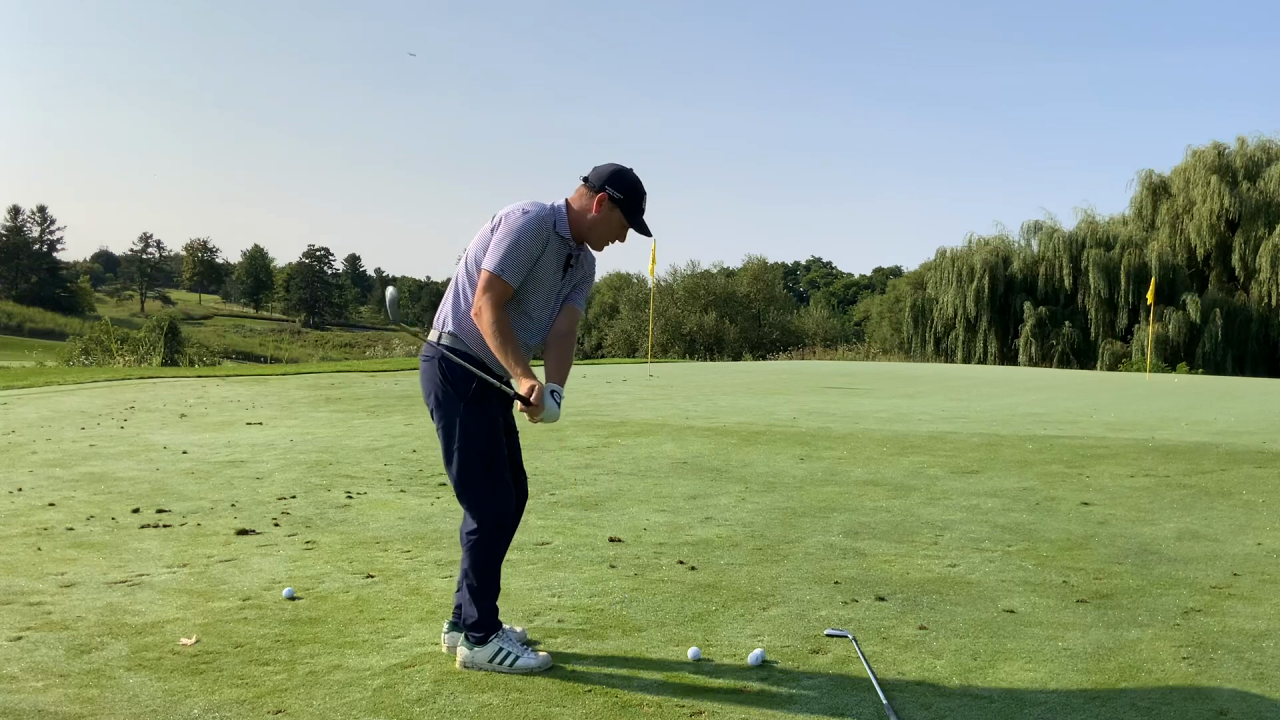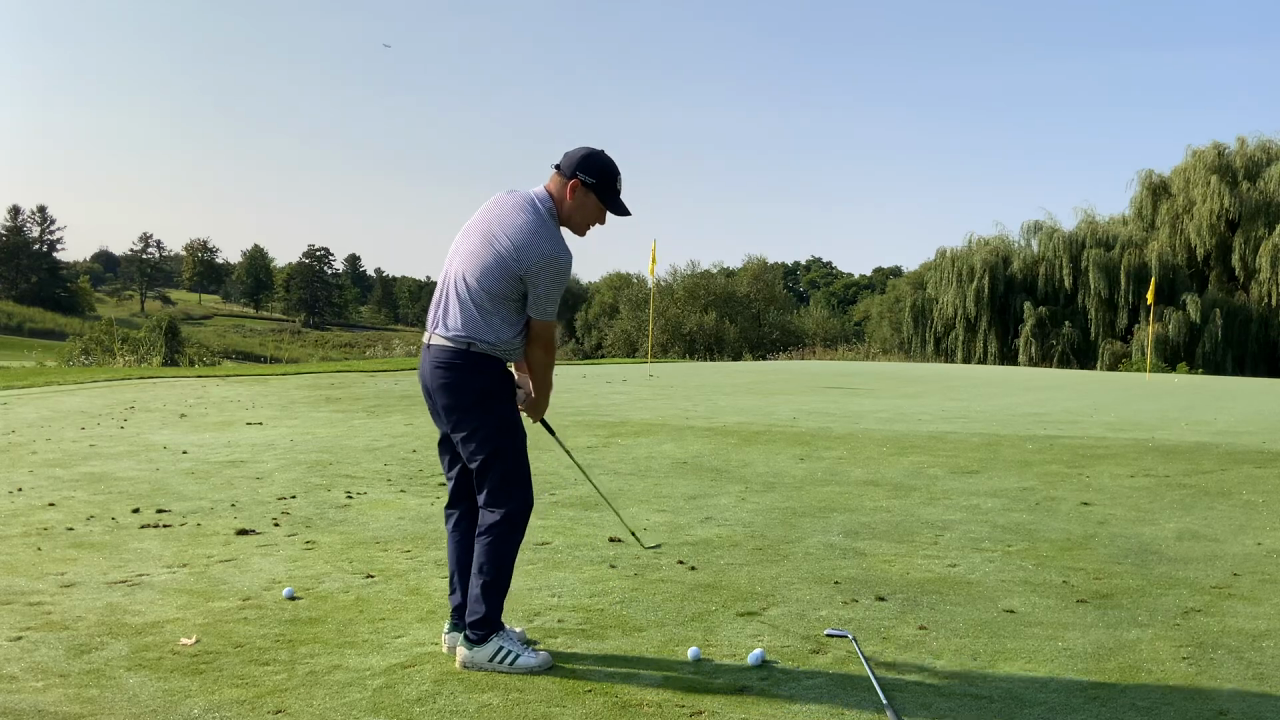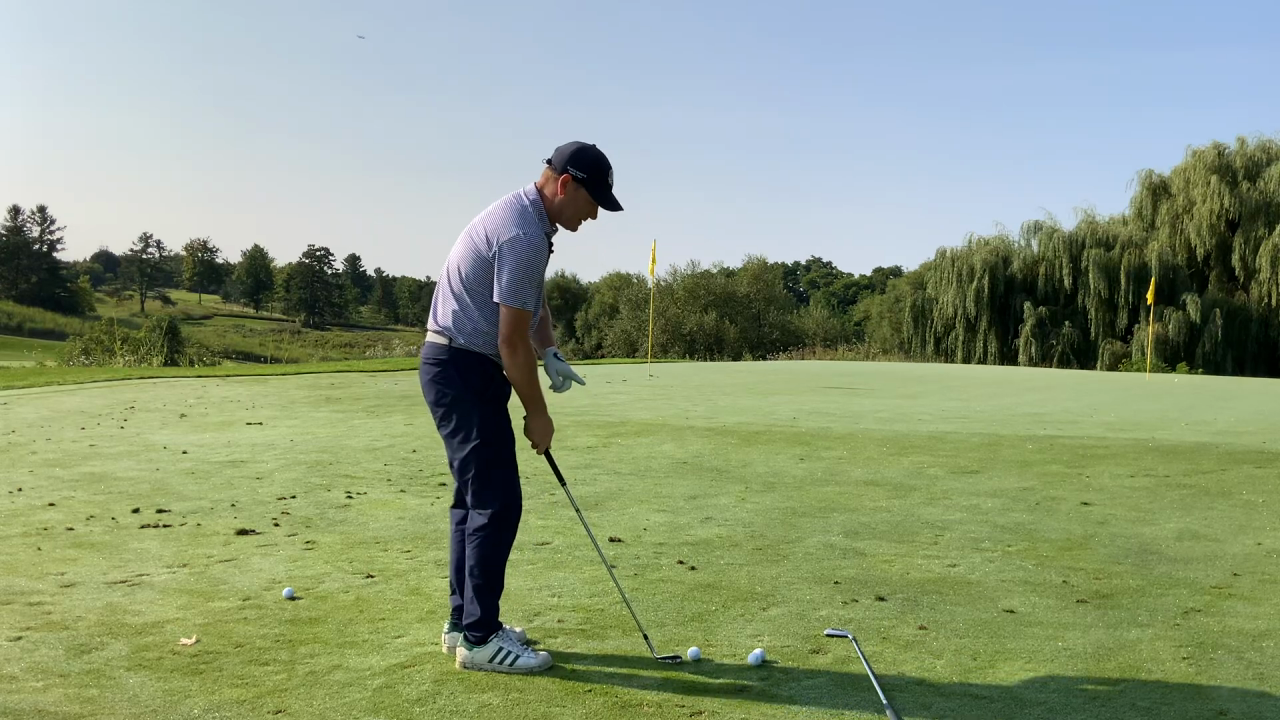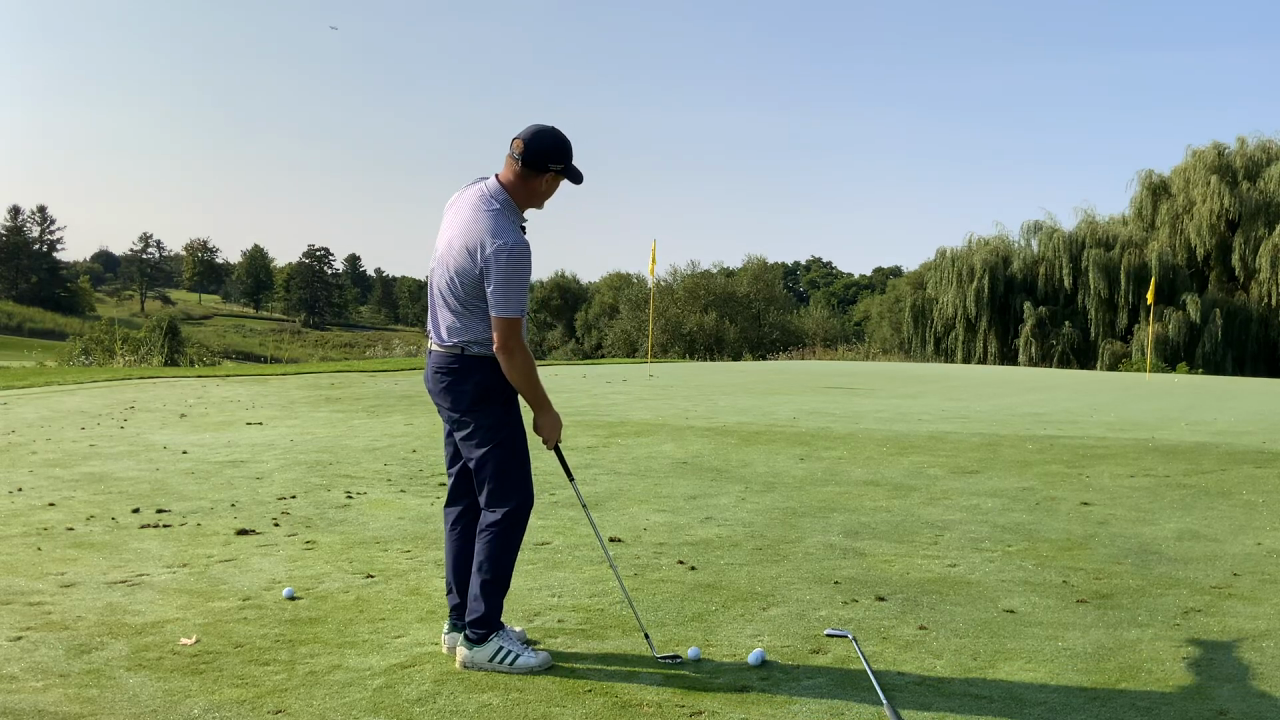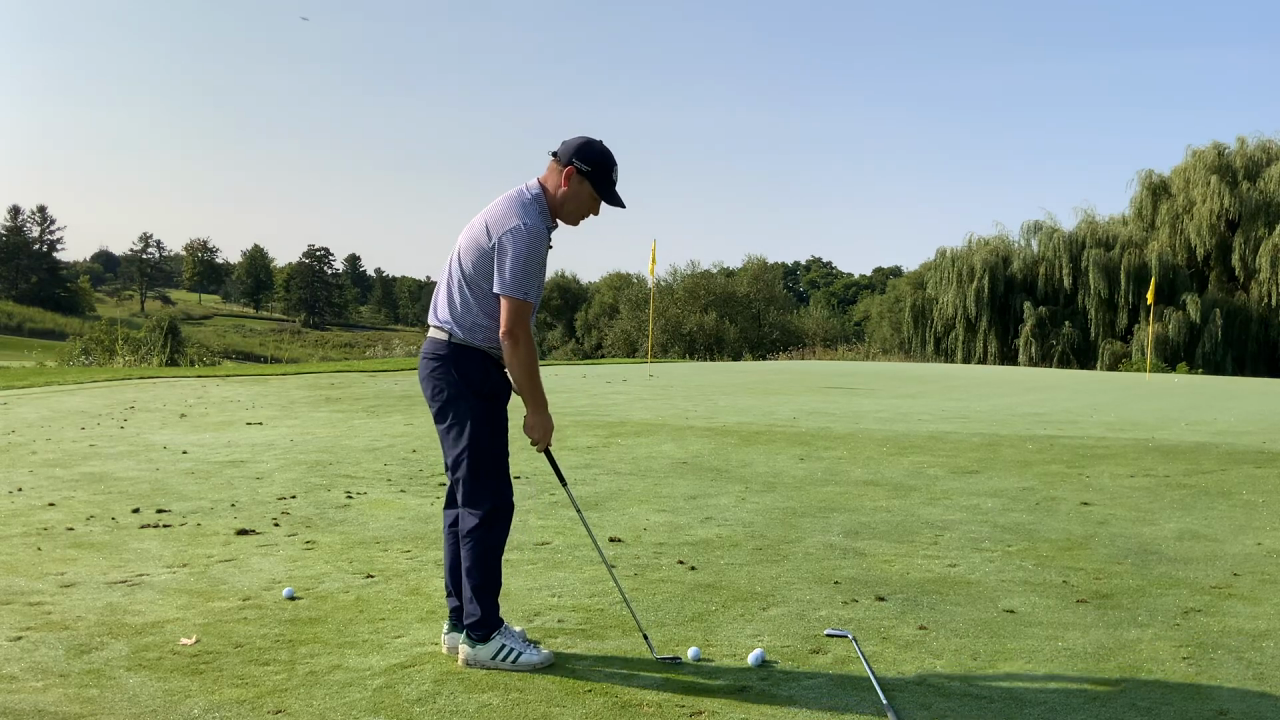
dt=1s
person 1, frame 1
left shoulder: (582, 262)
right shoulder: (528, 223)
left elbow: (562, 332)
right elbow: (484, 308)
left wrist: (553, 392)
right wrist: (522, 377)
left hip: (487, 377)
right hip: (458, 370)
left knee: (508, 497)
right knee: (489, 503)
left ankle: (467, 621)
right ankle: (480, 638)
person 1, frame 2
left shoulder: (507, 201)
right shoulder: (550, 250)
right elbow: (541, 339)
left wrist: (519, 371)
right wrist: (540, 395)
left hip: (439, 360)
right hip: (473, 372)
left knee: (468, 497)
right knee: (506, 501)
left ankle: (464, 622)
right ankle: (480, 637)
person 1, frame 3
left shoulder: (523, 215)
right shoulder: (524, 235)
left elbow: (533, 304)
right elbow: (511, 340)
left wrist: (551, 353)
right wrist: (537, 413)
left hip: (457, 367)
right hip: (464, 371)
left knee: (475, 498)
right knee: (497, 502)
left ankle: (464, 621)
right ankle: (480, 637)
person 1, frame 4
left shoulder: (469, 195)
right shoulder: (506, 243)
right elbow: (507, 345)
left wrist: (515, 194)
right wrist: (544, 411)
left hip: (448, 365)
right hip: (477, 376)
left knee: (467, 498)
right knee: (507, 501)
left ankle: (463, 621)
right ankle: (481, 636)
person 1, frame 5
left shoulder: (522, 210)
right shoulder: (526, 226)
right elbow: (513, 331)
left wrist: (520, 389)
right wrist: (538, 408)
left hip: (461, 364)
right hip: (463, 368)
left knee: (468, 498)
right knee: (487, 502)
left ankle: (463, 622)
right ankle: (482, 634)
